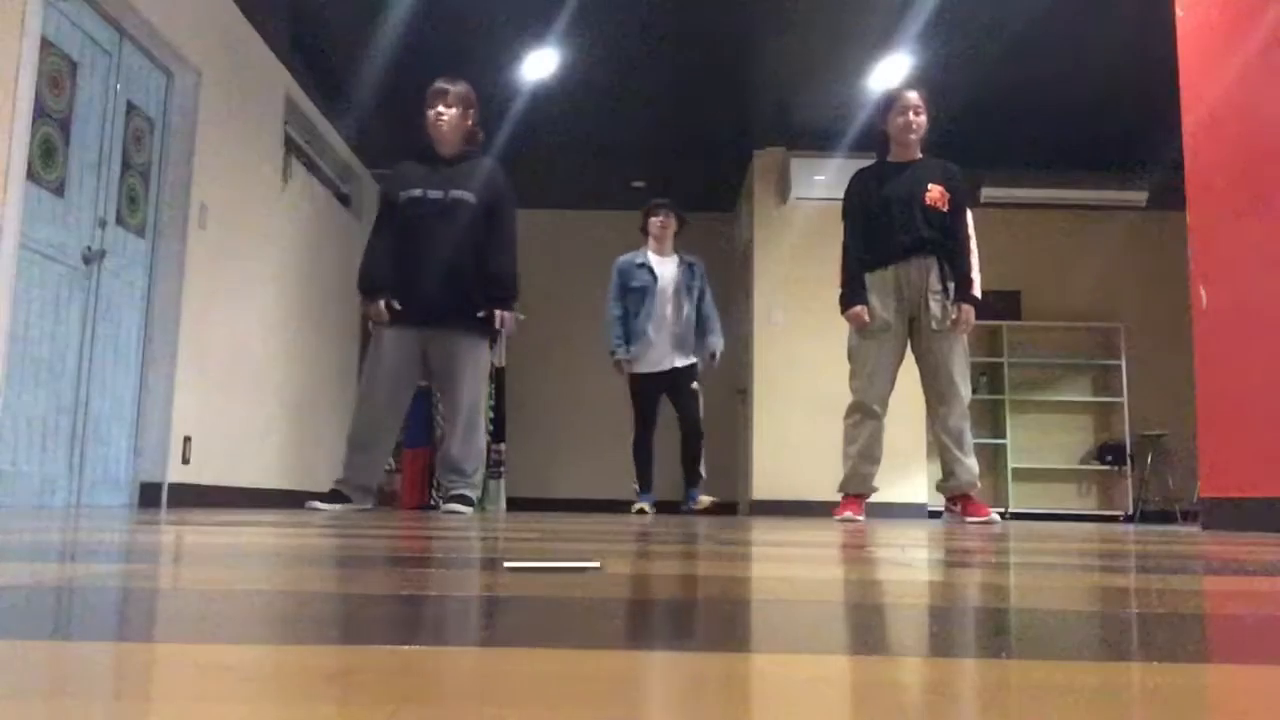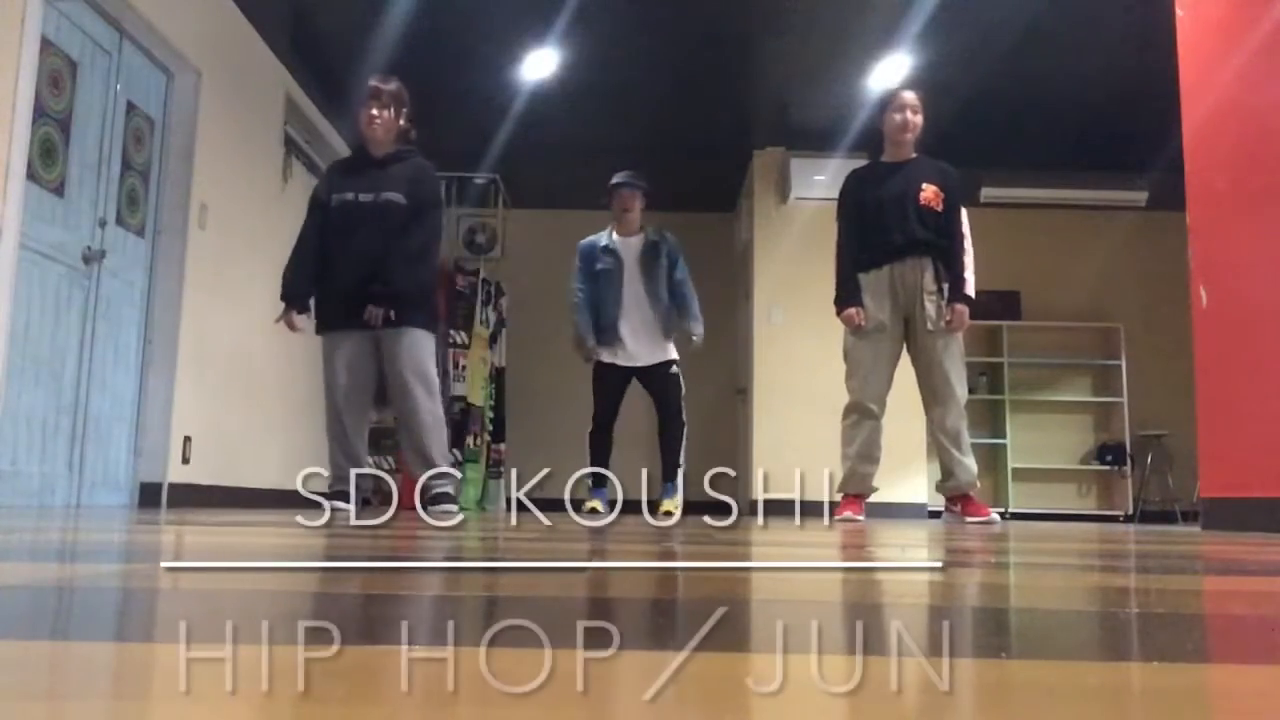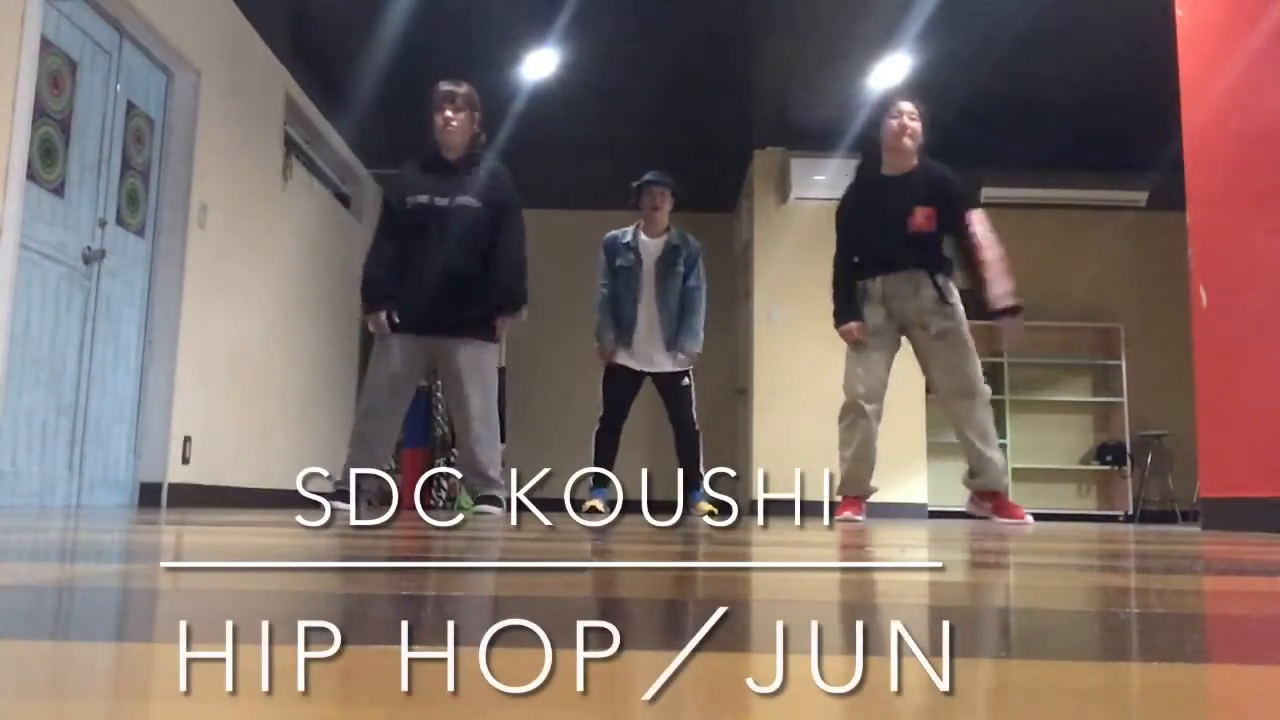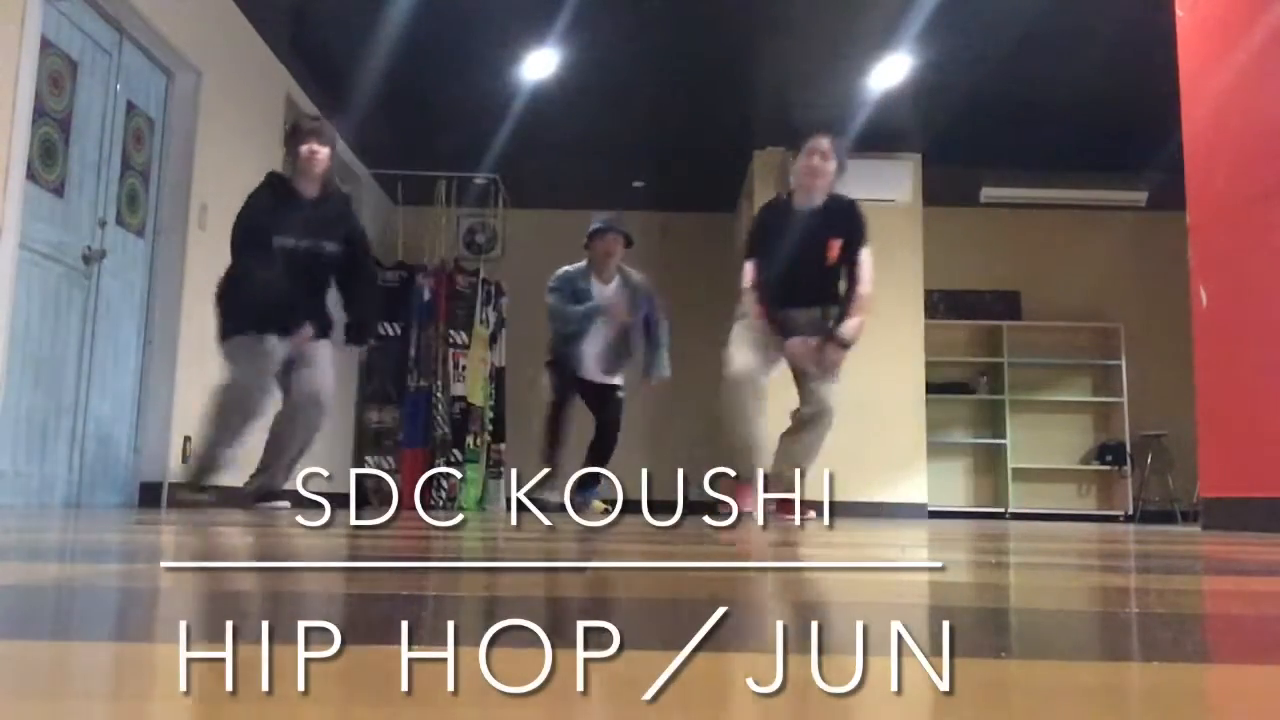
dt=1s
person 1, frame 1
left shoulder: (487, 176)
right shoulder: (404, 174)
left elbow: (501, 243)
right elbow: (383, 238)
left wrist: (502, 298)
right wrist: (374, 289)
left hip: (463, 314)
right hip: (401, 311)
left knee: (464, 407)
right knee: (376, 402)
left ankle: (460, 490)
right ankle: (353, 488)
person 1, frame 2
left shoulder: (419, 174)
right shoulder: (337, 176)
left elbow: (421, 245)
right elbow: (311, 241)
left wrist: (388, 296)
right wrist: (296, 295)
left hip: (404, 310)
right hip: (343, 311)
left knee: (418, 400)
right knee: (344, 406)
left ankle: (439, 486)
right ankle: (346, 489)
person 1, frame 3
left shoulder: (492, 177)
right shoulder: (409, 179)
left elbow: (509, 245)
right elbow: (386, 244)
left wrist: (509, 302)
right wrist: (377, 298)
left hip: (470, 318)
right hip: (407, 316)
left knee: (476, 410)
right knee: (378, 404)
left ankle: (487, 491)
right ankle: (353, 488)
person 1, frame 4
left shoulder: (340, 211)
right shoulder: (265, 203)
left elbow: (358, 273)
right elbow: (250, 268)
left wrist: (359, 329)
right wrist: (292, 322)
left hip: (307, 326)
right hip: (253, 321)
left knee: (314, 397)
right knee: (248, 388)
left ankle: (267, 484)
right ankle: (202, 472)
person 2, frame 1
left shoulder: (947, 176)
right shoulder: (865, 181)
left elbow: (962, 240)
right elbow: (853, 244)
left wrist: (967, 295)
right wrist: (852, 297)
left hip: (938, 286)
right hip: (880, 287)
left knee: (951, 396)
right knee: (868, 395)
left ankle: (961, 493)
right ankle: (854, 493)
person 2, frame 2
left shoulder: (942, 175)
right shoulder: (859, 181)
left elbow: (957, 239)
right elbow: (847, 245)
left wrist: (961, 293)
right wrist: (846, 298)
left hip: (932, 285)
right hip: (875, 286)
left knee: (947, 394)
right knee: (865, 395)
left ankle: (960, 493)
right ankle: (854, 493)
person 2, frame 3
left shoulder: (940, 181)
right shoulder: (861, 191)
left elbow: (978, 237)
right elbow: (843, 257)
left wrist: (1002, 301)
right wrist: (845, 311)
left hip: (929, 292)
right hip: (874, 296)
left knee: (968, 390)
right knee: (860, 395)
left ankle: (990, 490)
right ankle: (852, 494)
person 2, frame 4
left shoulder: (846, 214)
right shoulder: (772, 215)
left elbow: (862, 281)
right elbow: (753, 285)
left wrist: (843, 337)
right wrist: (785, 336)
left hip: (817, 320)
right hip: (767, 317)
left knee: (819, 406)
right knee: (741, 372)
left ankle: (779, 490)
right ankle: (747, 479)
person 3, frame 1
left shoulder: (693, 267)
right shoulder: (627, 265)
left elbow: (706, 308)
right elbow: (616, 311)
left wrist: (714, 340)
right wrist: (619, 350)
left hip: (683, 359)
right hip: (642, 362)
left knee: (692, 423)
right knee: (643, 429)
left ankle: (693, 491)
right ankle: (644, 495)
person 3, frame 2
left shoulder: (664, 244)
right shoulder: (591, 248)
left elbow: (682, 288)
right elbow: (581, 295)
left wrist: (693, 324)
right wrist: (584, 336)
left hip: (657, 349)
right hip: (610, 352)
left knee: (672, 415)
right knee: (602, 421)
left ankle: (671, 489)
right ankle: (598, 492)
person 3, frame 3
left shoulder: (687, 247)
right shoulder: (615, 243)
left elbow: (695, 297)
right elbow: (605, 294)
left wrist: (691, 343)
right wrist: (605, 338)
left hip: (671, 354)
right hip: (624, 352)
left knee: (685, 422)
right knee: (610, 421)
left ankle: (695, 493)
right ankle: (599, 491)
person 3, frame 4
left shoulder: (636, 285)
right shoulder: (566, 278)
left elbow: (656, 324)
right elbow: (560, 317)
left wrist: (658, 364)
right wrist: (600, 310)
left hip: (605, 371)
right hip: (566, 365)
left knee: (610, 428)
right knee: (559, 407)
left ankle: (586, 491)
right ankle: (550, 478)
